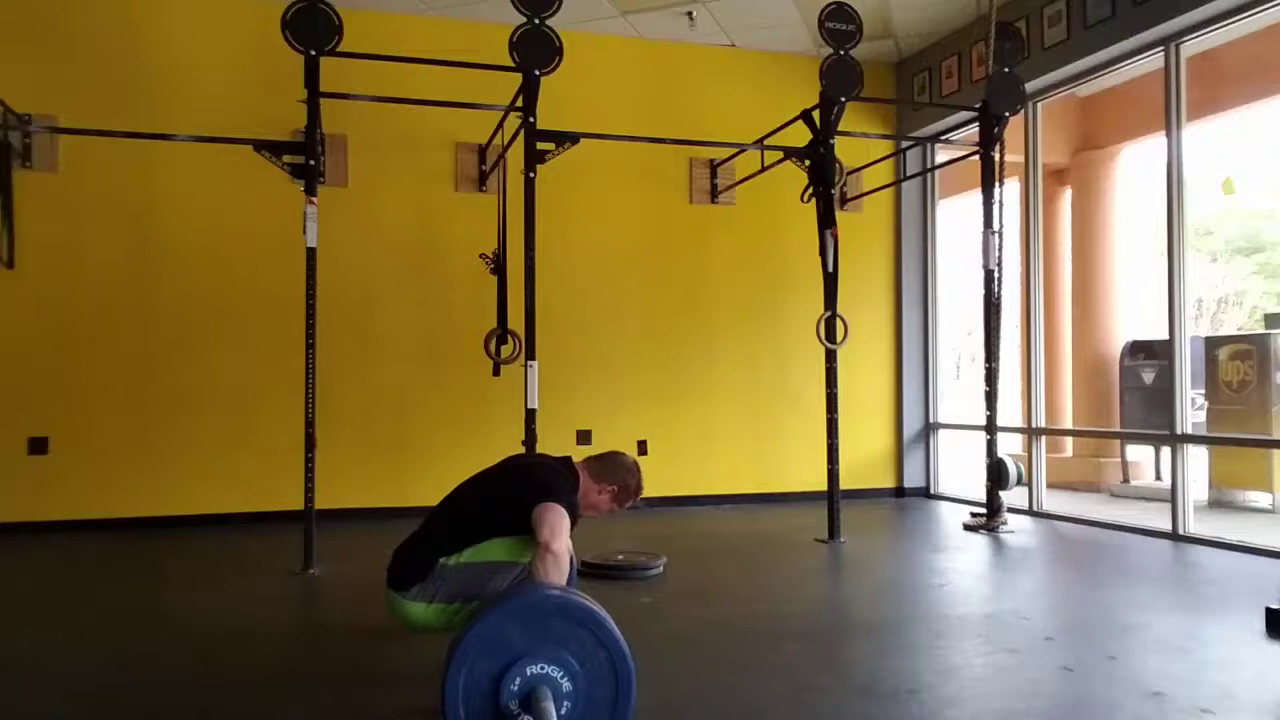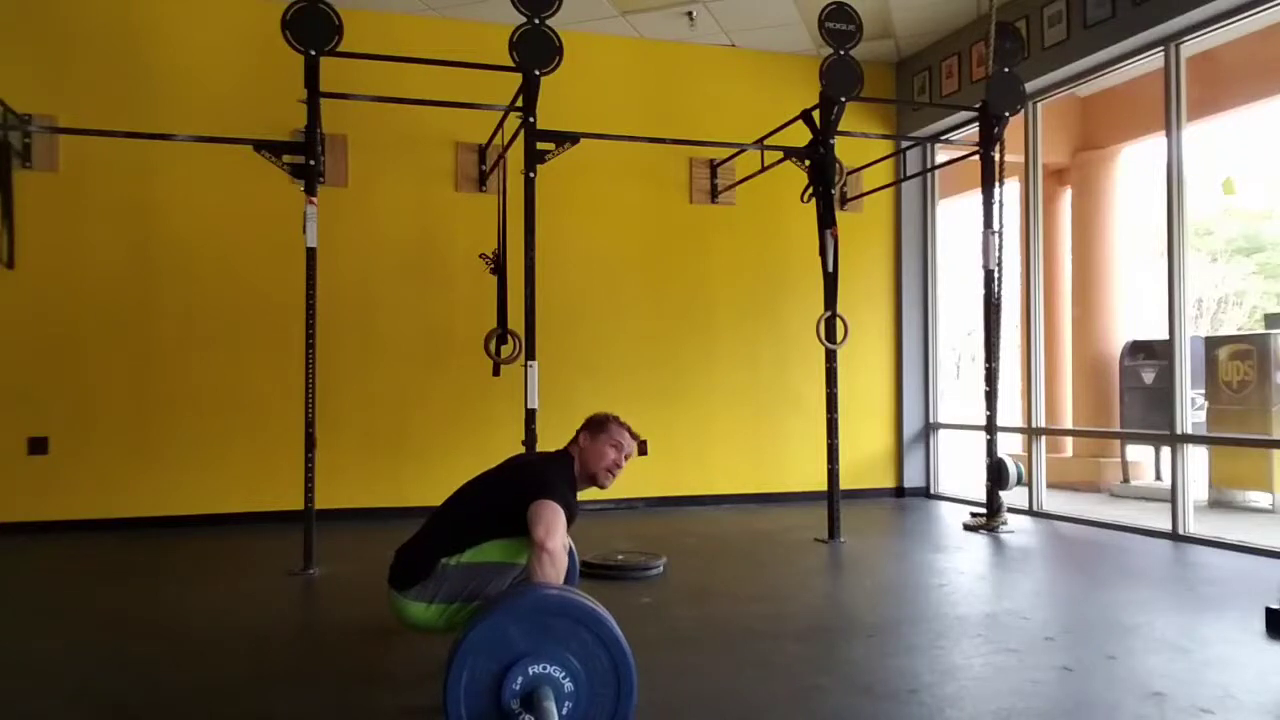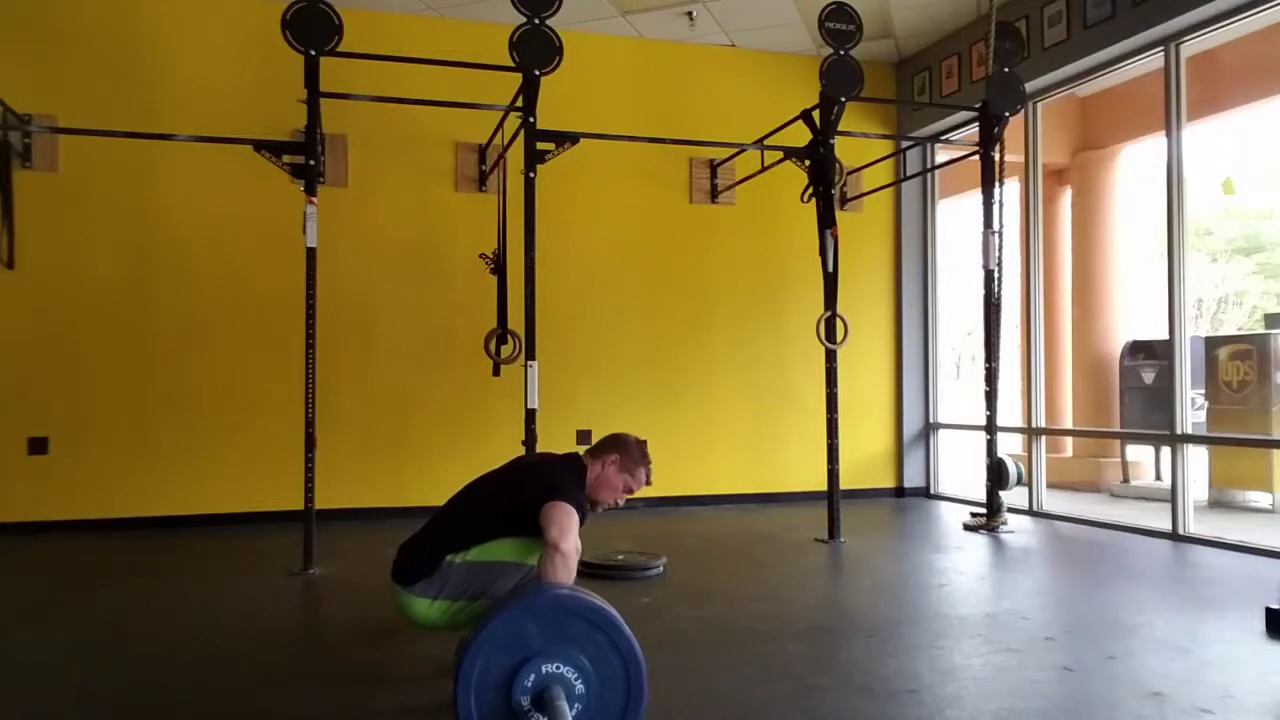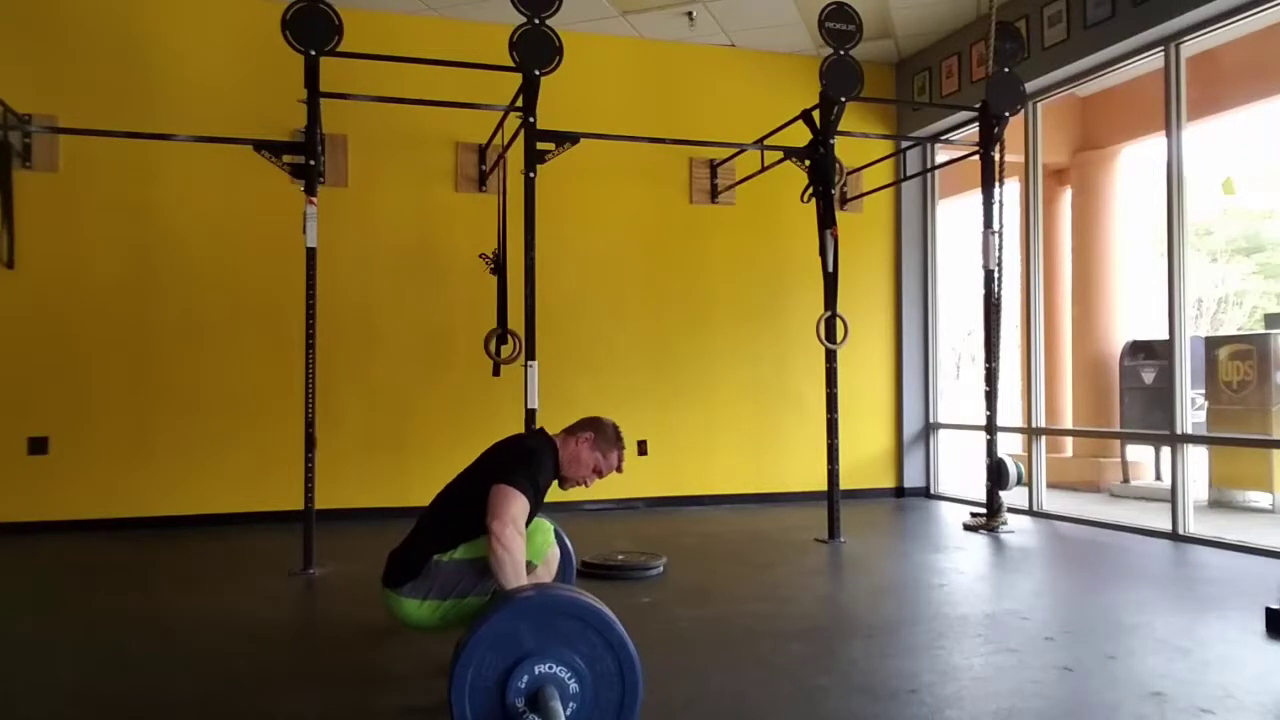
dt=0.7s
person 1, frame 1
left shoulder: (545, 471)
right shoulder: (559, 486)
right elbow: (553, 547)
left hip: (417, 578)
right hip: (422, 589)
right knee: (546, 557)
person 1, frame 2
left shoulder: (547, 468)
right shoulder: (556, 478)
right elbow: (548, 546)
left hip: (418, 581)
right hip: (423, 590)
right knee: (548, 551)
person 1, frame 3
left shoulder: (554, 469)
right shoulder: (567, 482)
right elbow: (561, 546)
left hip: (422, 575)
right hip: (428, 586)
right knee: (552, 555)
person 1, frame 4
left shoulder: (530, 452)
right shoulder: (534, 454)
right elbow: (502, 528)
left hip: (418, 580)
right hip: (421, 585)
right knee: (540, 542)
